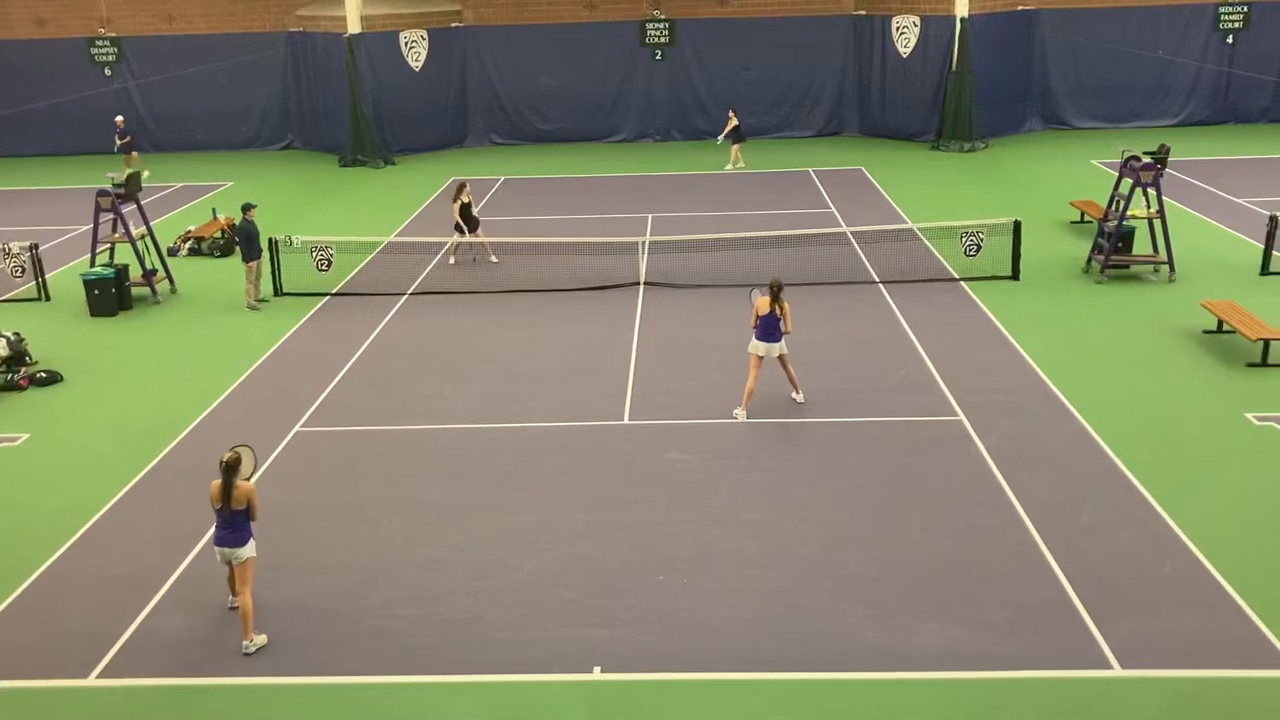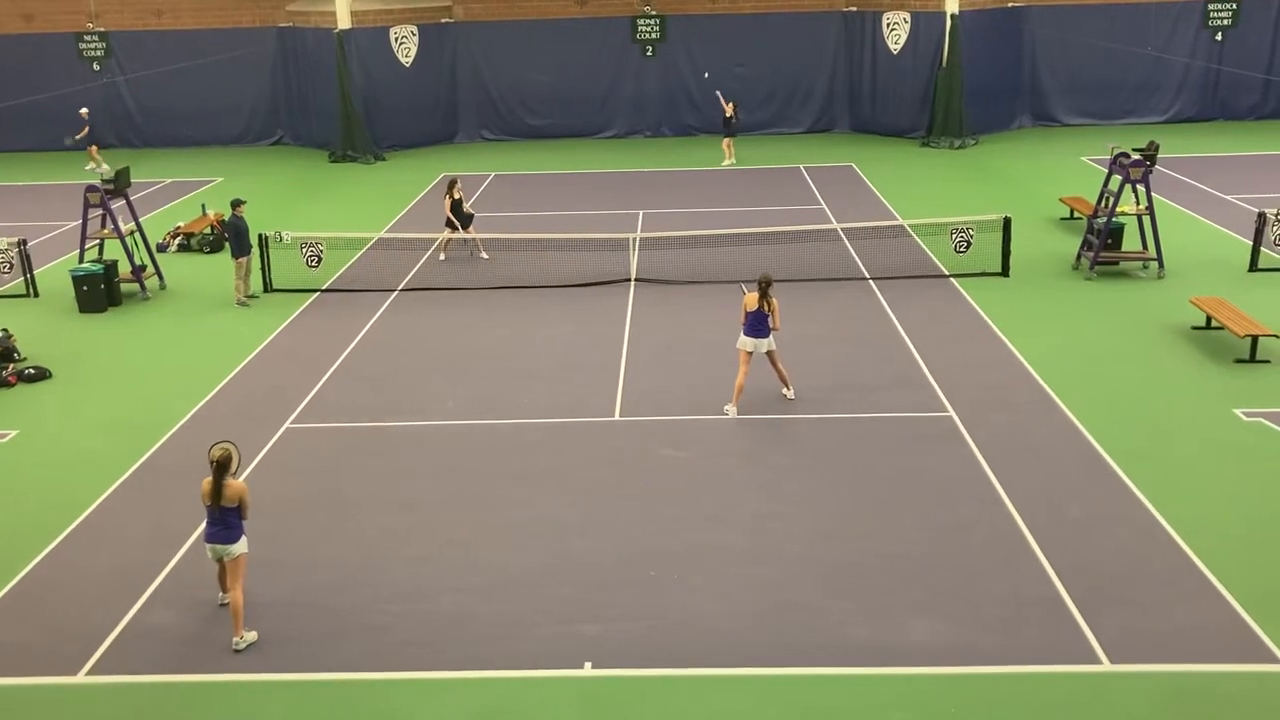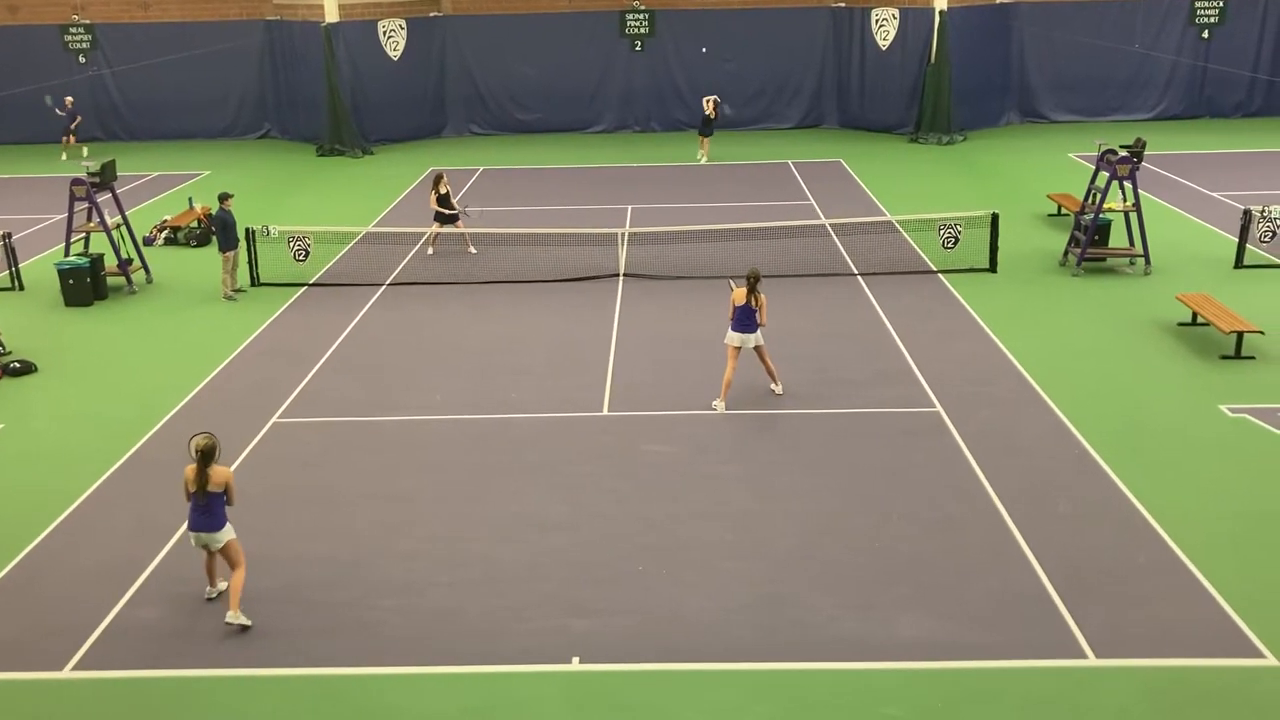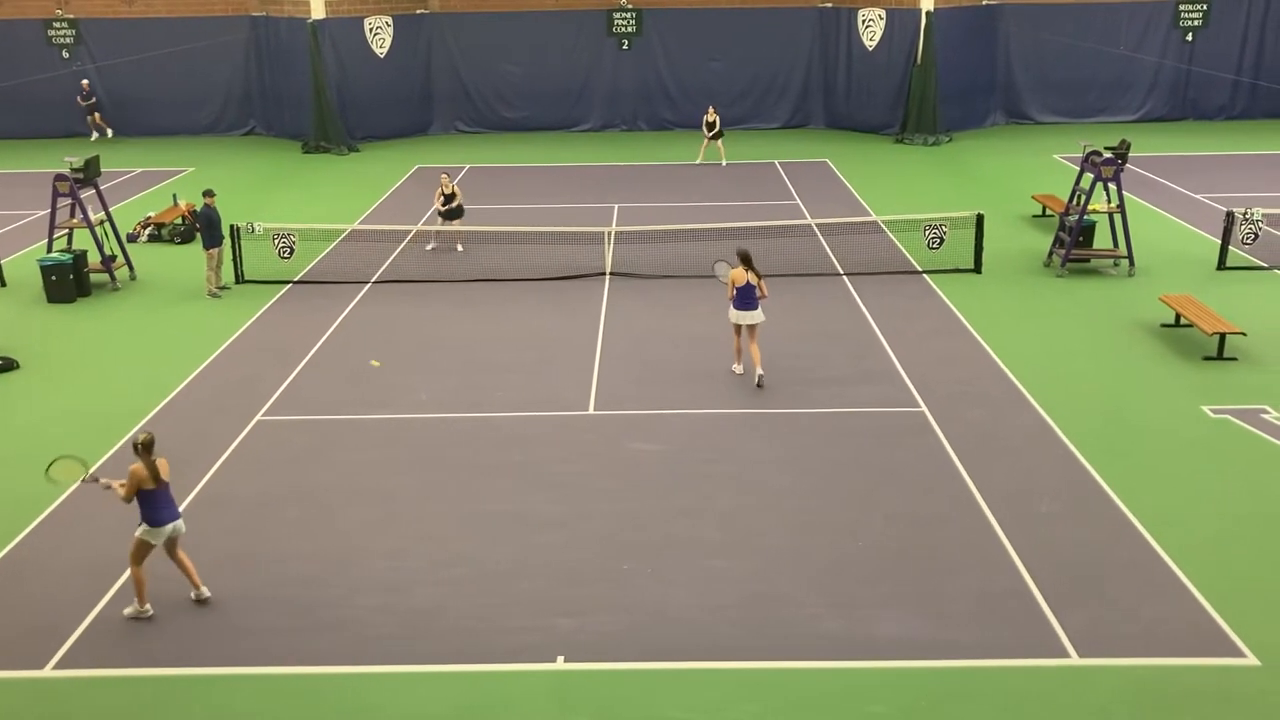
dt=1s
person 1, frame 1
left shoulder: (214, 487)
right shoulder: (248, 488)
right elbow: (253, 517)
left hip: (220, 543)
right hip: (241, 544)
left knee: (232, 569)
right knee: (245, 591)
left ankle: (234, 598)
right ankle: (249, 640)
person 1, frame 2
left shoulder: (205, 485)
right shoulder: (239, 487)
right elbow: (244, 516)
left hip: (211, 540)
right hip: (233, 540)
left knee: (222, 565)
right knee: (236, 587)
left ankle: (224, 594)
right ankle: (239, 636)
person 1, frame 3
left shoulder: (189, 472)
right shoulder: (225, 474)
right elbow: (230, 502)
left hip: (195, 529)
right hip: (217, 528)
left knee: (210, 553)
right knee: (239, 567)
left ankle: (213, 587)
right ankle: (233, 613)
person 1, frame 4
left shoulder: (135, 470)
right shoulder: (163, 463)
left elbow: (127, 498)
left wrist: (113, 485)
right wrist: (124, 483)
left hip: (154, 525)
right hip: (175, 519)
left knee: (135, 563)
right knee: (174, 552)
left ankle: (142, 607)
right ankle: (200, 589)
